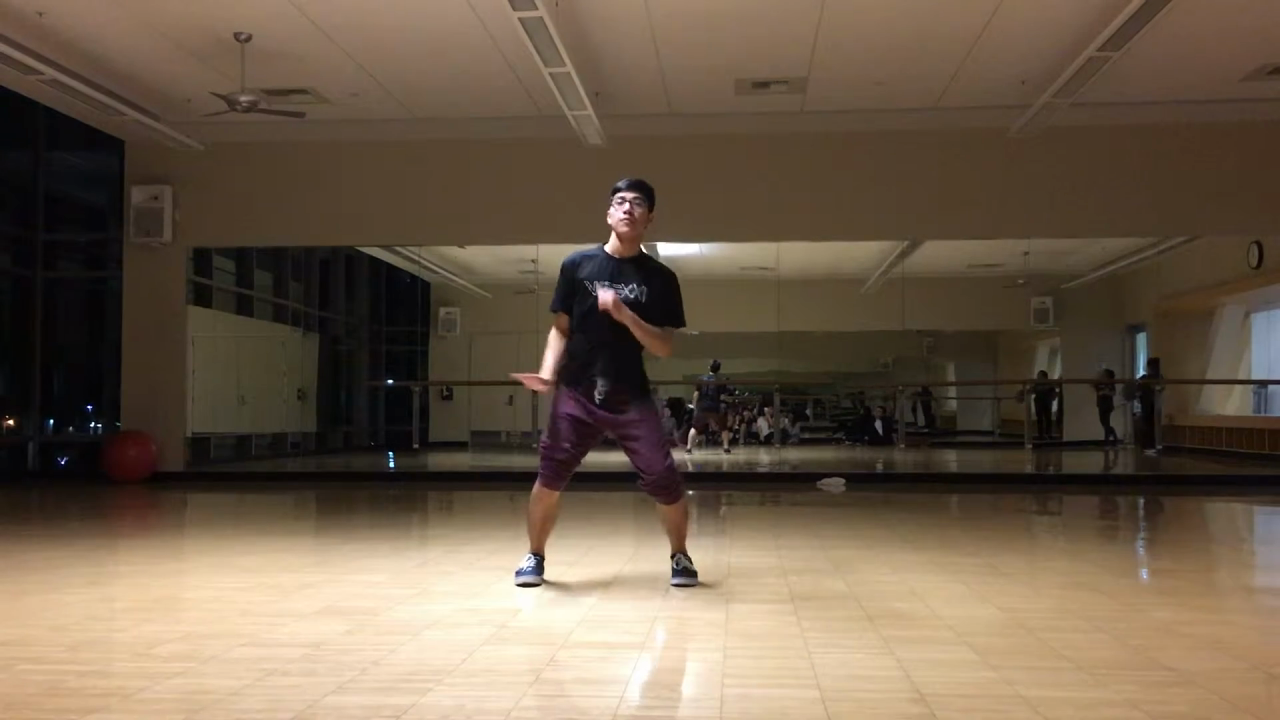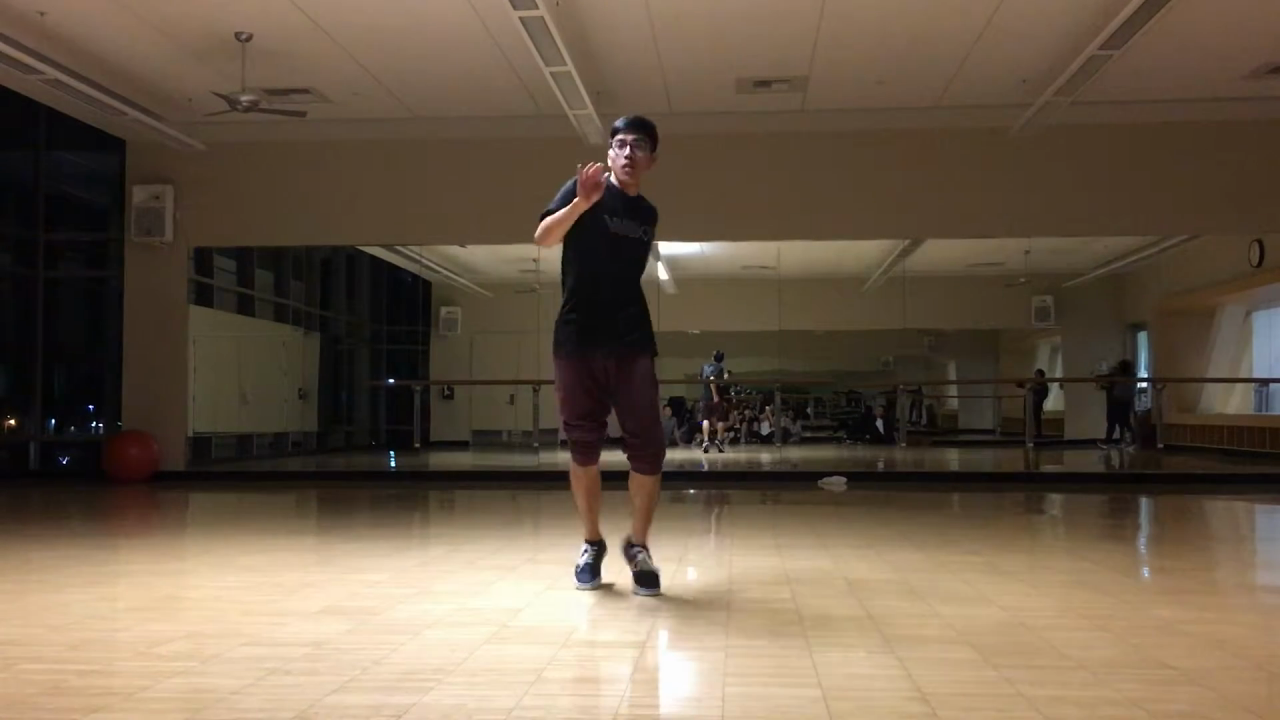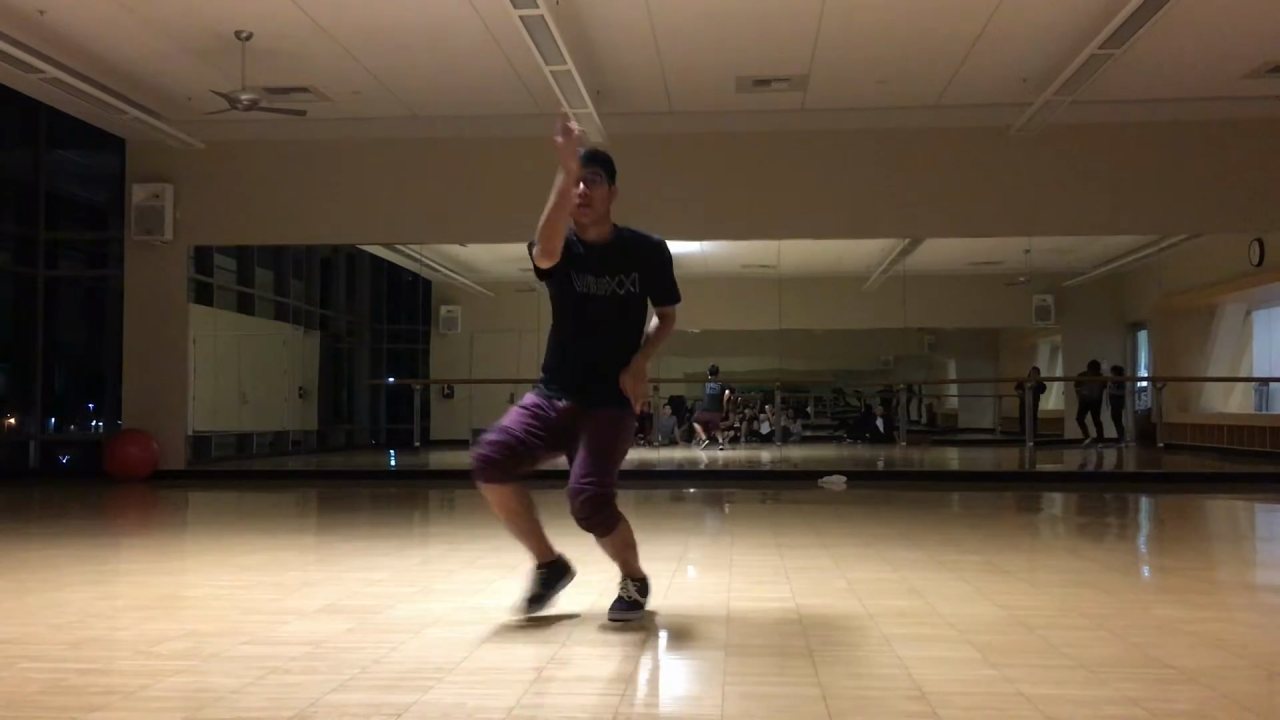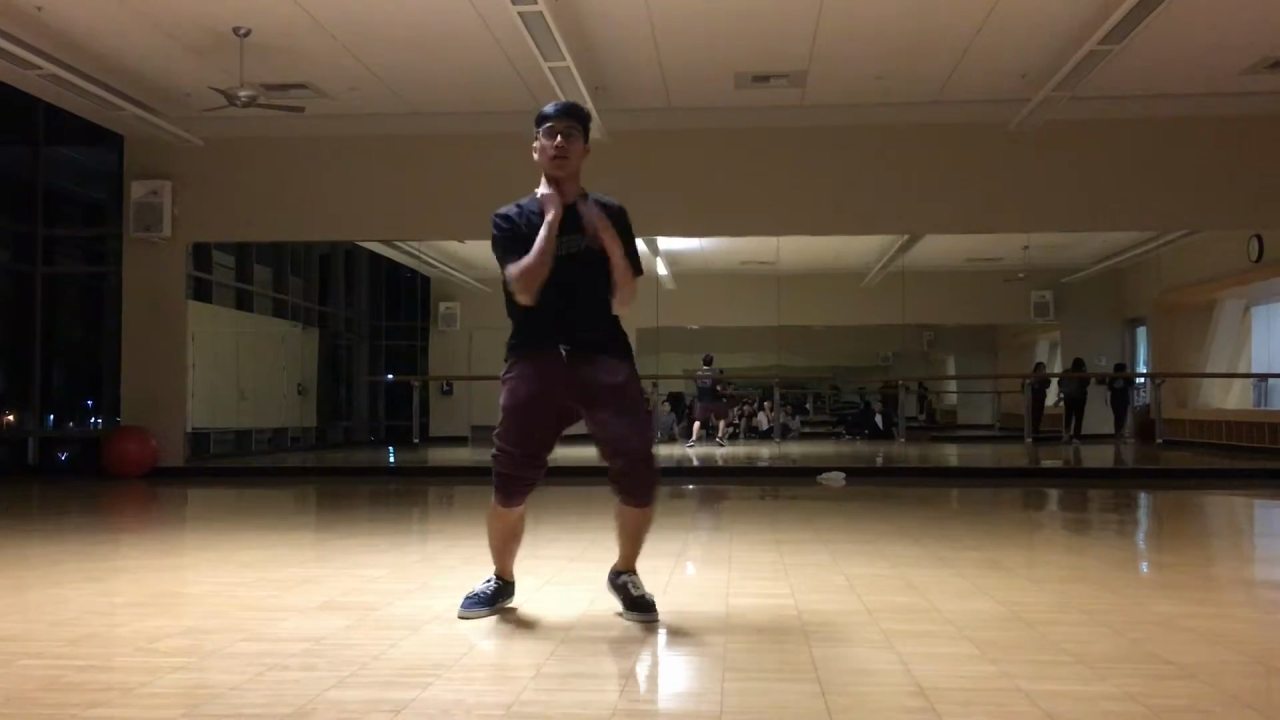
dt=1s
person 1, frame 1
left shoulder: (660, 277)
right shoulder: (576, 265)
left elbow: (665, 345)
right elbow: (560, 327)
left wrist: (624, 314)
right wrist: (546, 372)
left hip: (631, 398)
right hip: (576, 393)
left knee: (663, 479)
right knee: (551, 473)
left ankle: (680, 555)
right ankle: (534, 556)
person 1, frame 2
left shoulder: (648, 214)
right shoulder: (584, 189)
right elbow: (543, 238)
right wrist: (582, 200)
left hip: (632, 345)
right hip: (577, 341)
left knee: (647, 446)
right knee: (584, 446)
left ankle: (638, 545)
right ankle: (592, 544)
person 1, frame 3
left shoulder: (648, 251)
right shoulder: (560, 249)
left elbow: (667, 315)
right elbow: (546, 252)
left wrist: (640, 362)
right wrist: (568, 164)
left hip: (609, 402)
right hip: (552, 394)
left knee: (590, 502)
right knee: (490, 461)
left ankle: (634, 580)
right ankle: (548, 563)
person 1, frame 4
left shoulder: (610, 215)
right shoulder: (514, 217)
left elbow: (625, 296)
right elbow: (525, 291)
left wrist: (611, 242)
right wrist: (550, 217)
left hip: (604, 358)
right hip: (536, 360)
left knee: (636, 476)
right knee: (511, 482)
left ankle: (625, 573)
right ankle: (501, 580)
